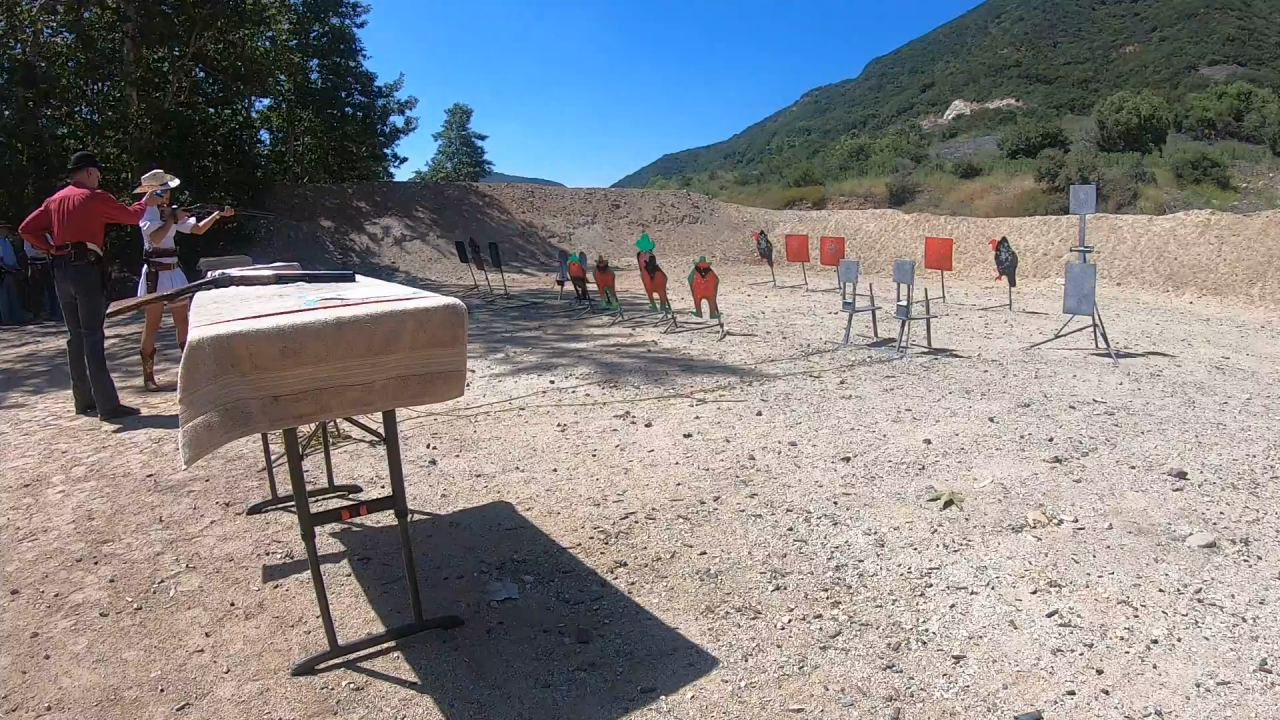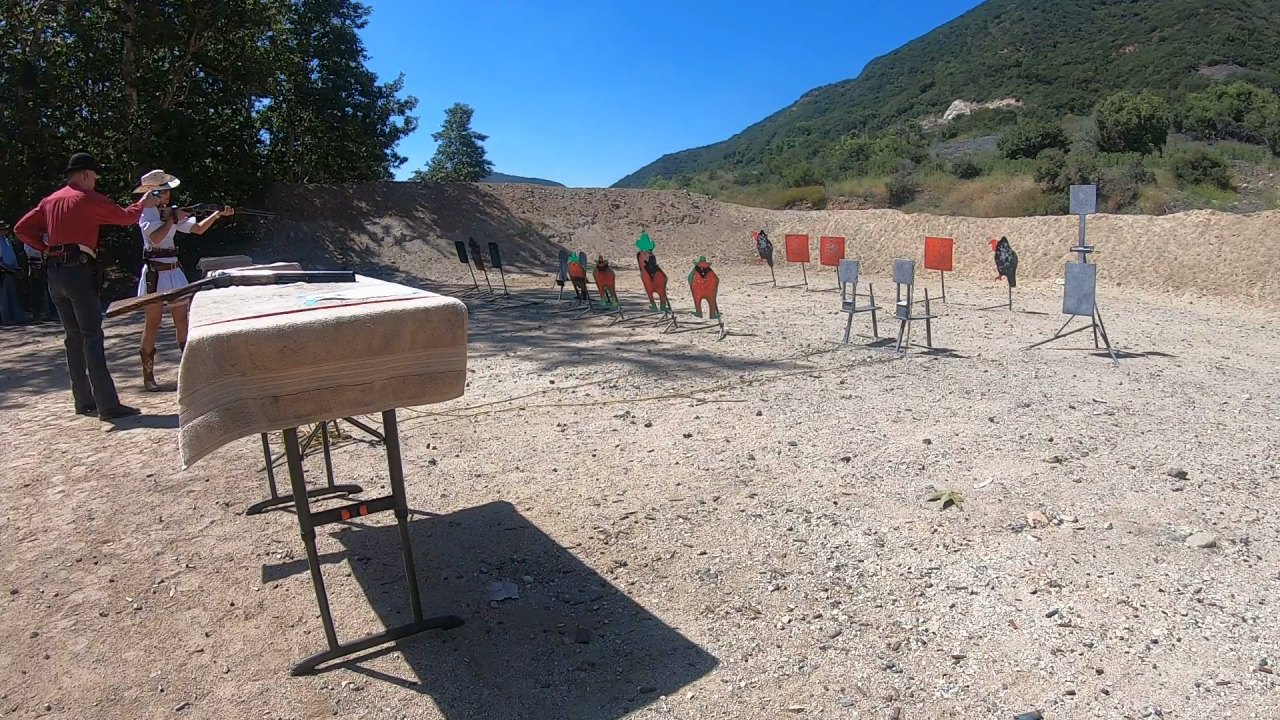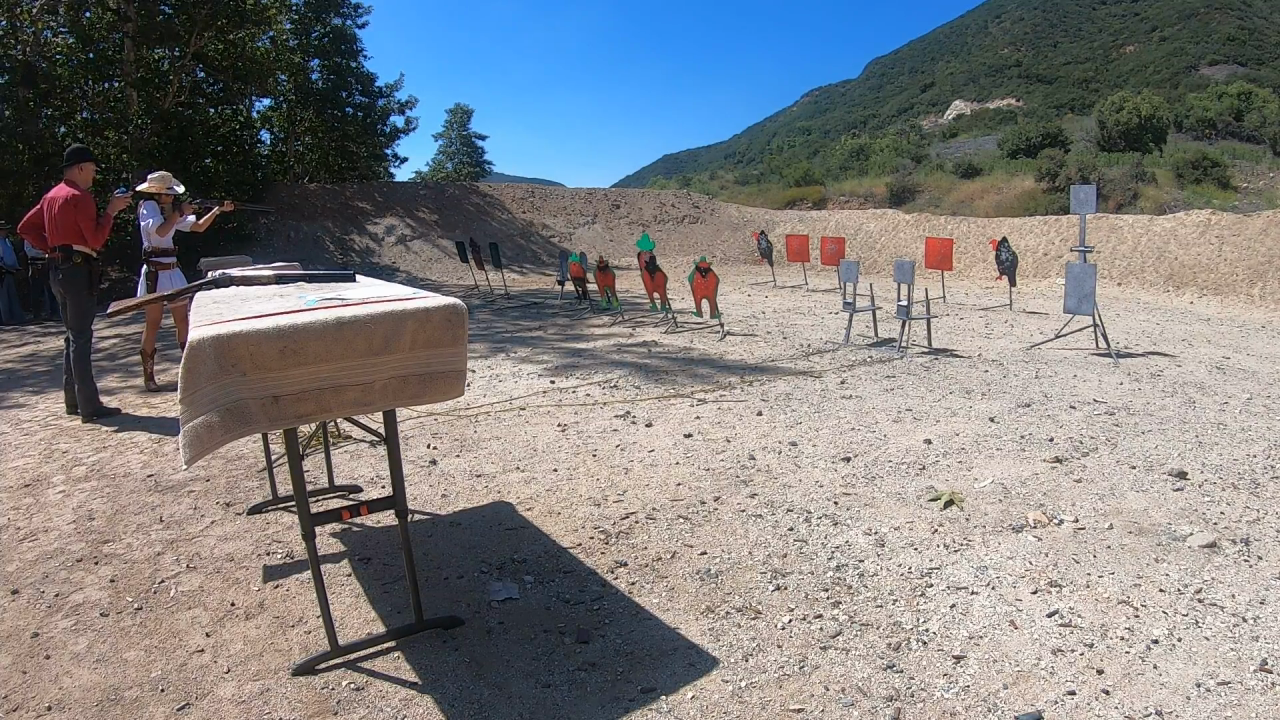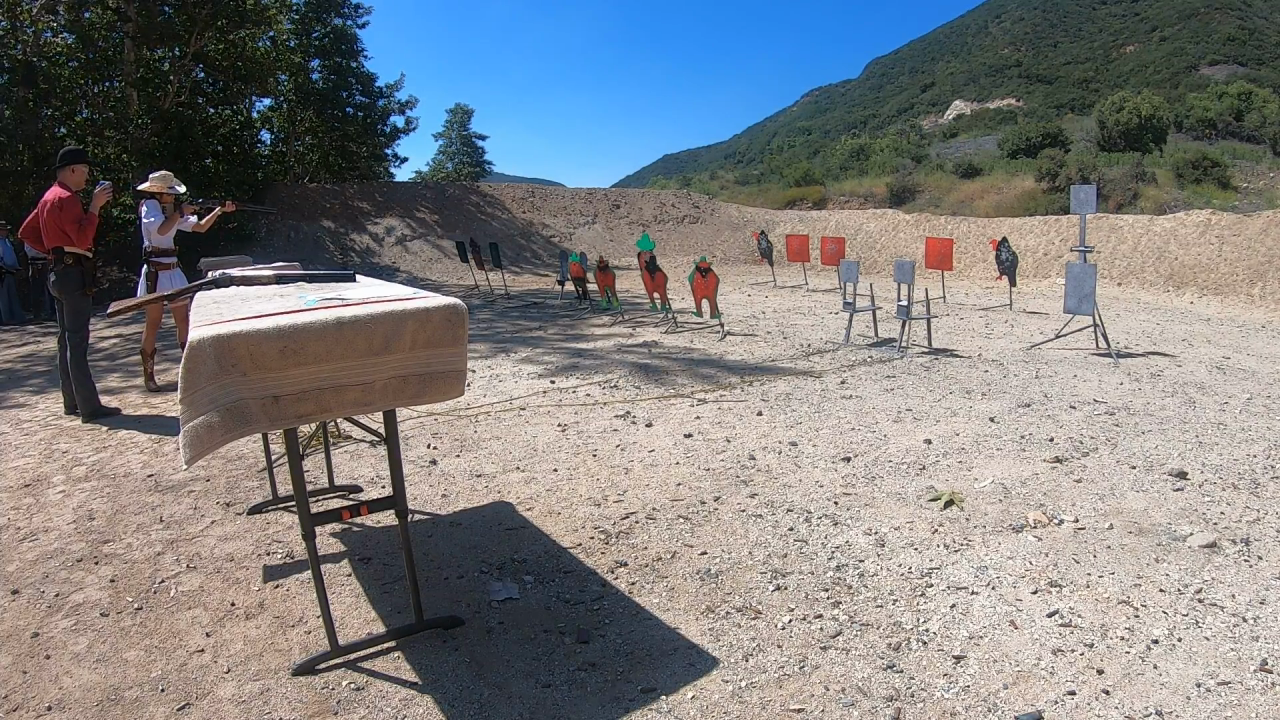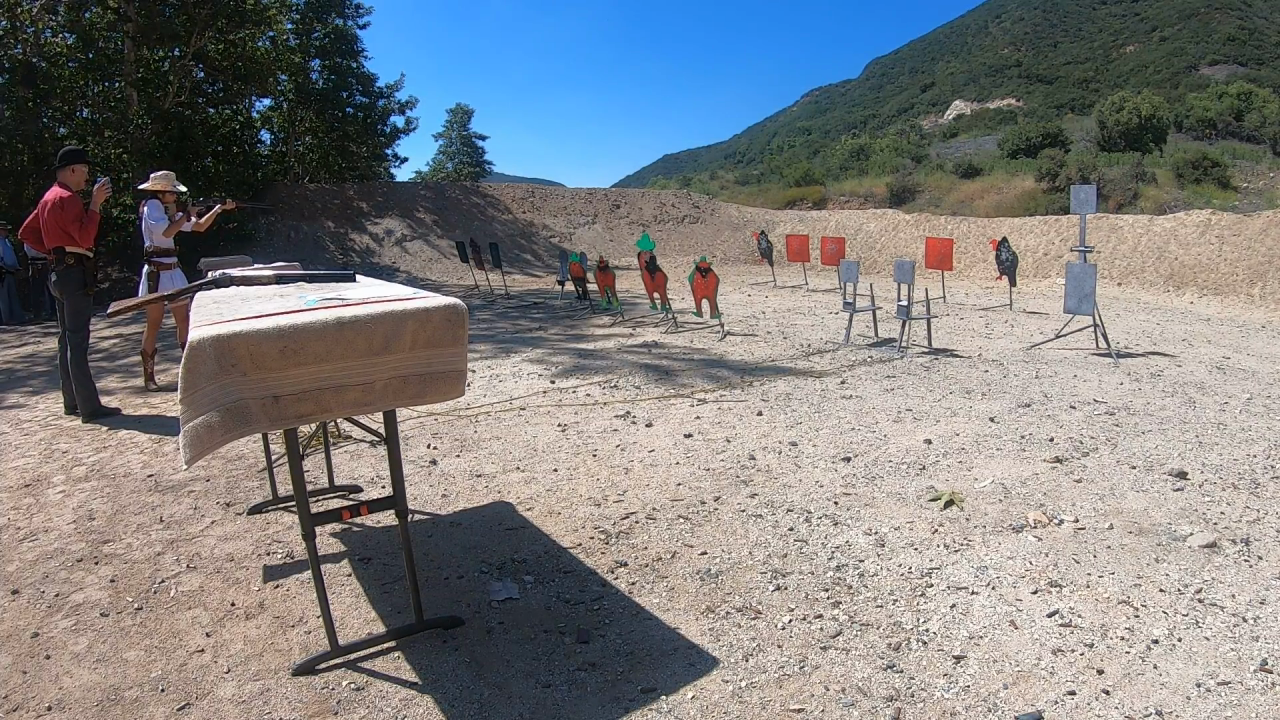
dt=1s
person 1, frame 1
left shoulder: (54, 200)
right shoulder: (95, 197)
left elbow: (27, 228)
right elbow: (131, 216)
left wrist: (51, 248)
right wrist: (146, 202)
left hip: (61, 271)
right hip: (85, 269)
left knee: (76, 336)
right knee: (93, 337)
left ankle: (84, 401)
right ankle: (107, 405)
person 1, frame 2
left shoulder: (50, 201)
right shoulder: (89, 199)
left elbow: (22, 229)
right elbow: (125, 217)
left wrist: (47, 249)
right wrist: (143, 204)
left hip: (55, 272)
right hip: (78, 270)
left knee: (74, 337)
right knee: (92, 337)
left ankle: (84, 400)
right ankle: (108, 405)
person 1, frame 3
left shoulder: (51, 196)
right shoulder: (80, 197)
left elbow: (25, 228)
right elbow: (96, 240)
left wrist: (51, 248)
right wrist: (111, 210)
left hip: (58, 271)
right hip: (78, 271)
left knee: (72, 337)
right knee: (81, 338)
left ankle: (74, 399)
right ankle: (89, 407)
person 1, frame 4
left shoulder: (49, 198)
right shoulder: (67, 198)
left elbow: (27, 232)
right elbow: (83, 238)
left wrist: (53, 250)
right wrist: (95, 205)
left hip: (59, 272)
right hip: (73, 273)
left knee: (67, 339)
right knee: (77, 340)
left ankle: (72, 401)
right ankle: (90, 407)
person 1, frame 5
left shoulder: (49, 198)
right shoulder: (68, 198)
left elbow: (27, 233)
right elbow: (85, 237)
left wrist: (53, 250)
right wrist: (96, 203)
left hip: (59, 272)
right hip: (75, 273)
left knee: (67, 339)
right knee: (77, 341)
left ankle: (72, 401)
right ankle: (90, 407)
person 2, frame 1
left shoulder: (171, 211)
right shoulder: (147, 211)
left elbow: (198, 229)
right elbow: (155, 238)
left wrist: (217, 215)
right wrist: (173, 219)
left hip: (174, 271)
right hip: (155, 273)
left knee: (183, 321)
right knee: (152, 325)
right ankle: (148, 376)
person 2, frame 2
left shoulder: (170, 211)
right shoulder: (147, 210)
left elbow: (198, 229)
right elbow: (156, 237)
left wrist: (217, 214)
right wrist: (173, 218)
left hip: (174, 271)
right hip: (155, 272)
left knee: (182, 321)
right knee: (152, 325)
right ankle: (148, 375)
person 2, frame 3
left shoulder: (170, 210)
right shoulder: (148, 206)
left elbow: (199, 227)
right elbow: (161, 231)
left wrist: (218, 210)
right wrist: (179, 212)
left hip: (173, 271)
right hip: (155, 272)
left knee: (183, 321)
right knee: (153, 325)
right ankle: (148, 376)
person 2, frame 4
left shoulder: (171, 211)
right shoulder: (149, 206)
left elbow: (200, 227)
right elbow: (161, 229)
left wrist: (219, 210)
right wrist: (180, 212)
left hip: (174, 271)
right hip: (155, 272)
left knee: (184, 320)
right knee: (153, 324)
right ankle: (148, 376)
person 2, frame 5
left shoulder: (169, 212)
right shoulder: (152, 206)
left elbow: (200, 226)
right elbow: (166, 232)
left wrist: (219, 208)
right wrist: (187, 215)
left hip: (174, 271)
right hip: (157, 272)
left knee: (184, 320)
right knee: (154, 324)
right ankle: (148, 376)
